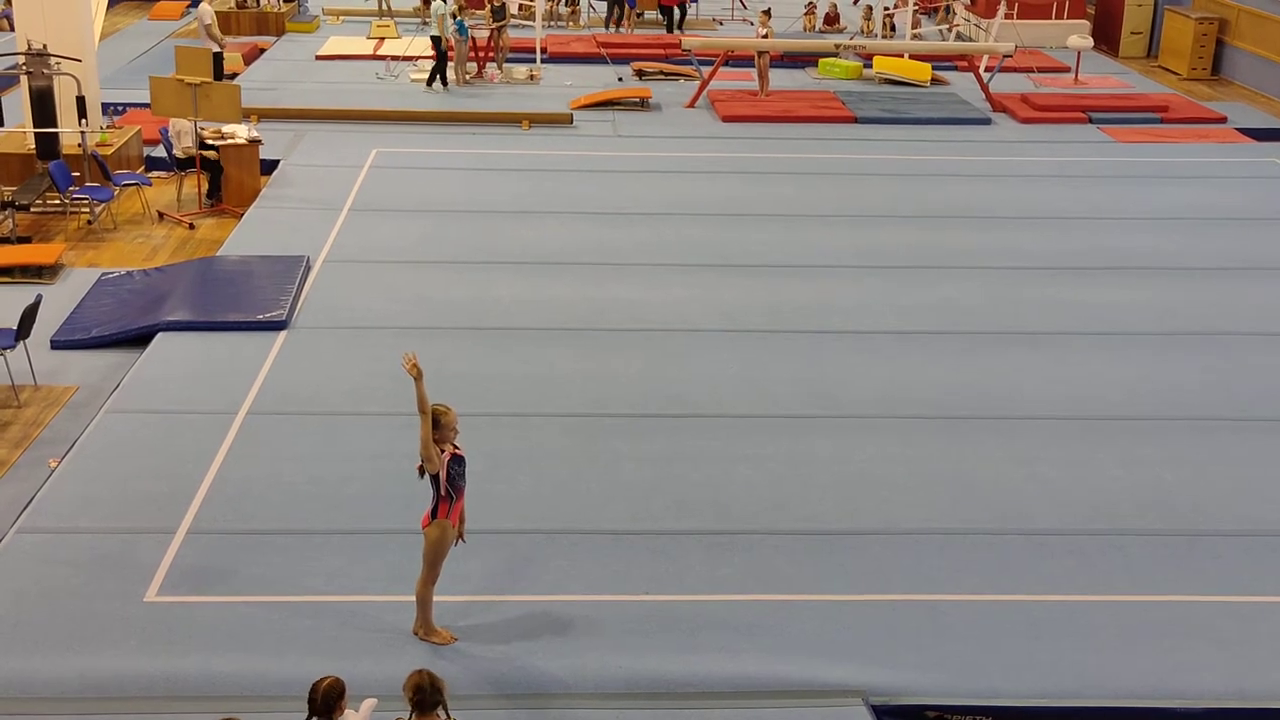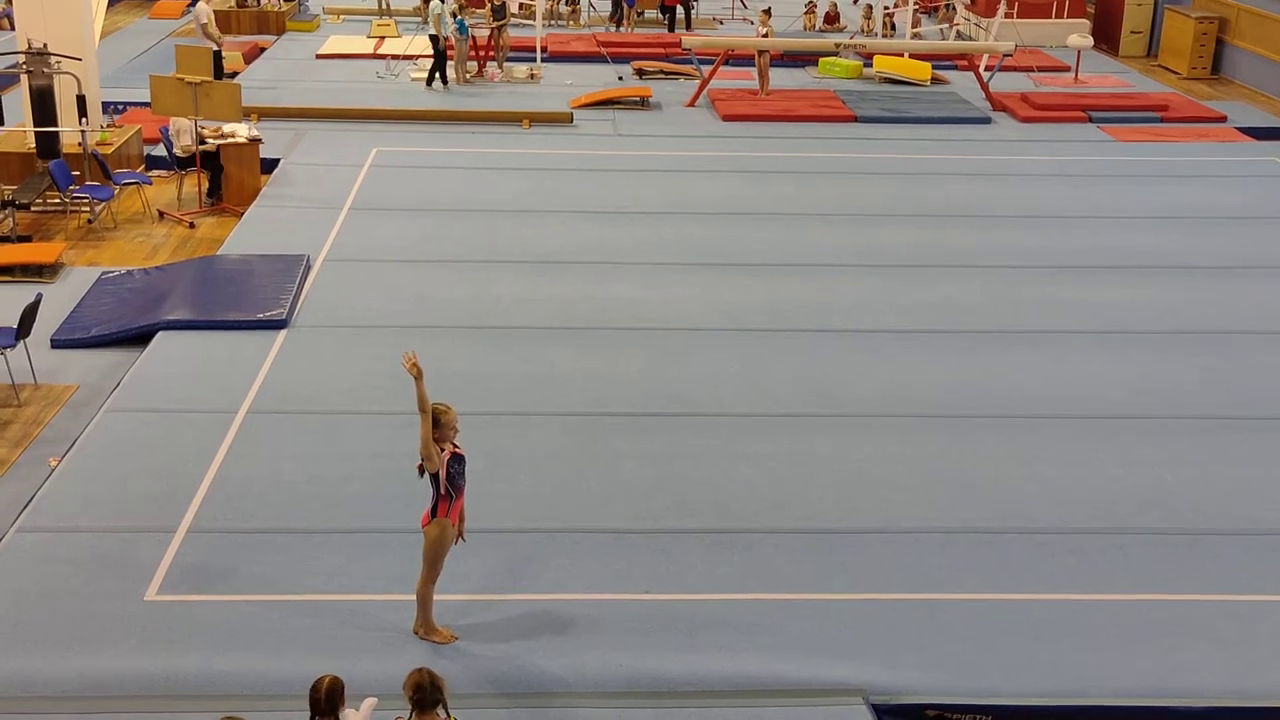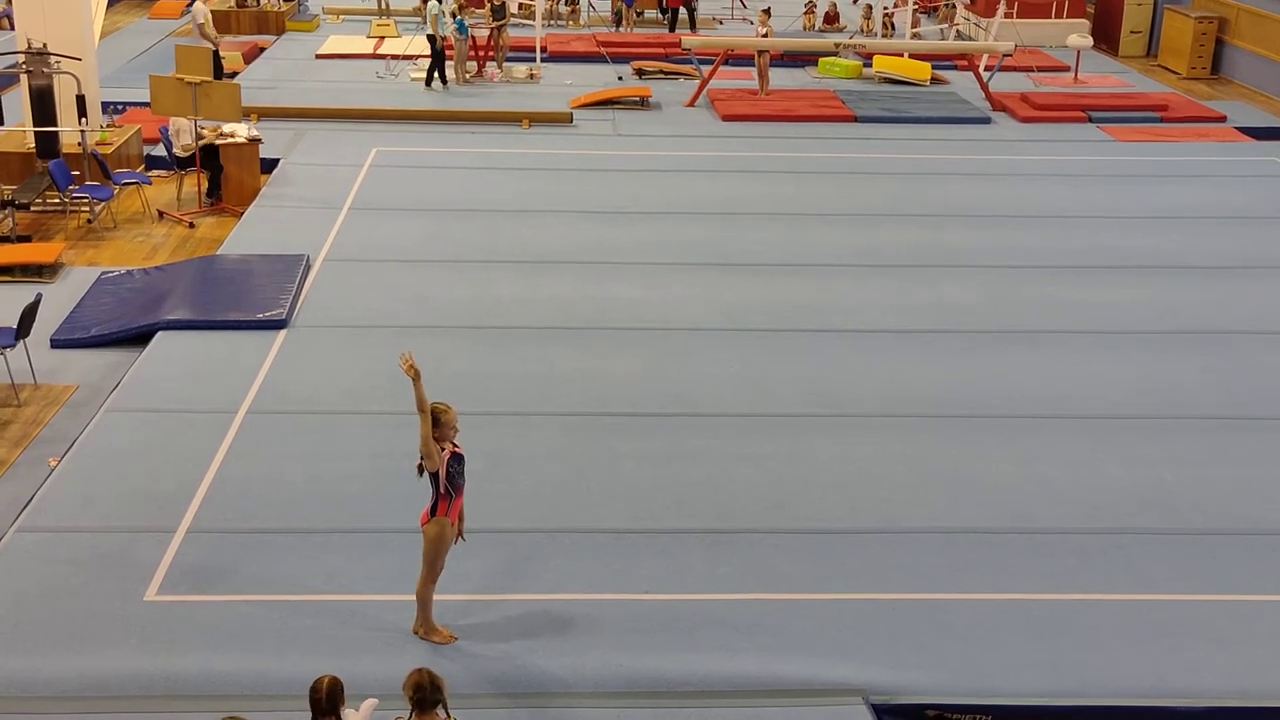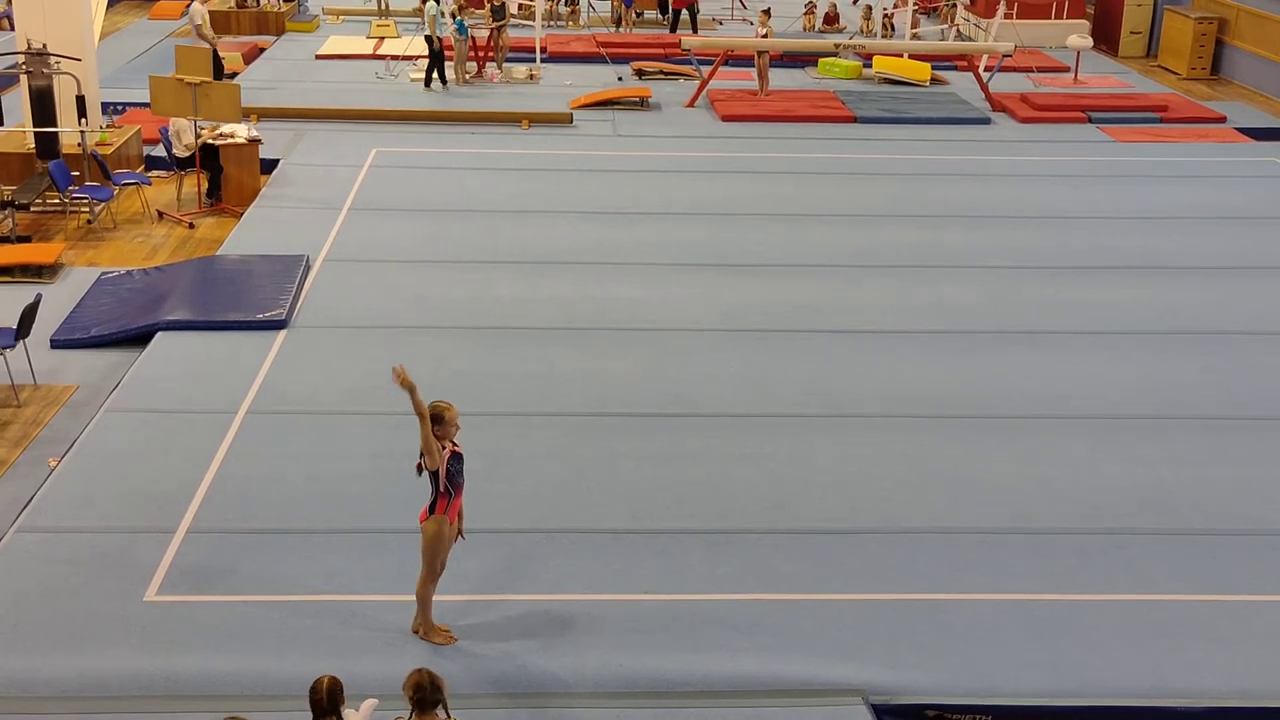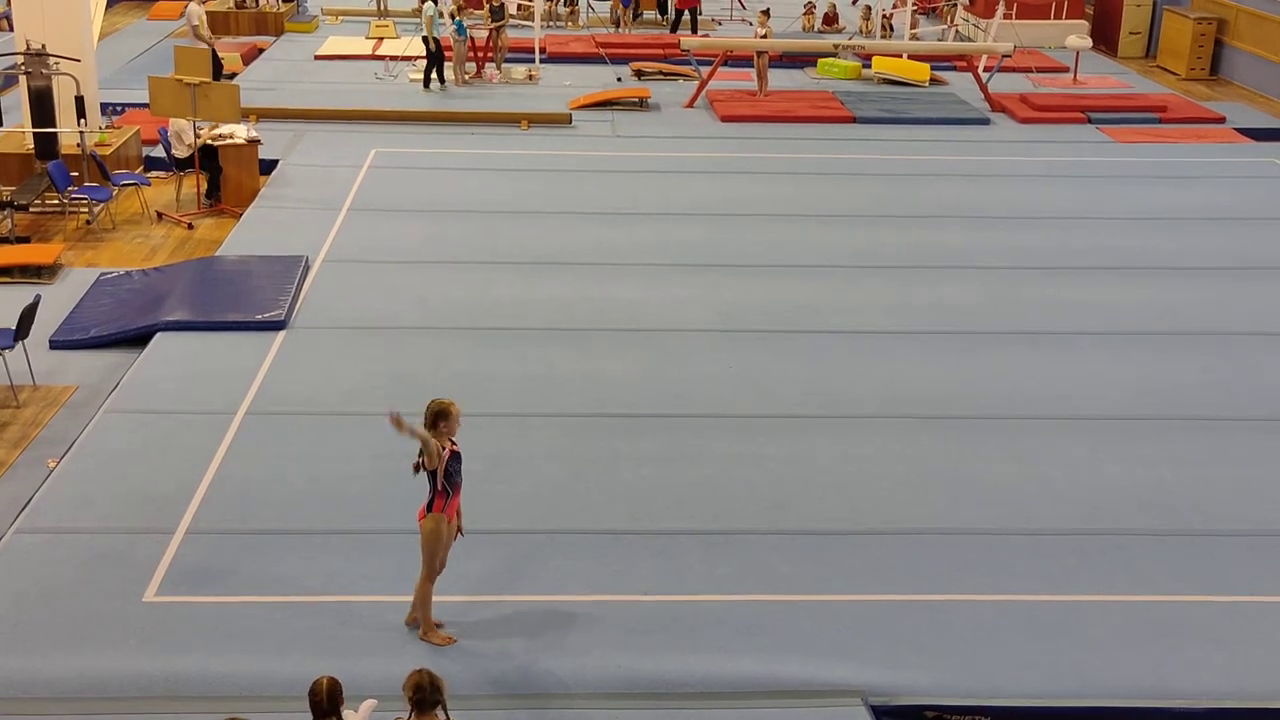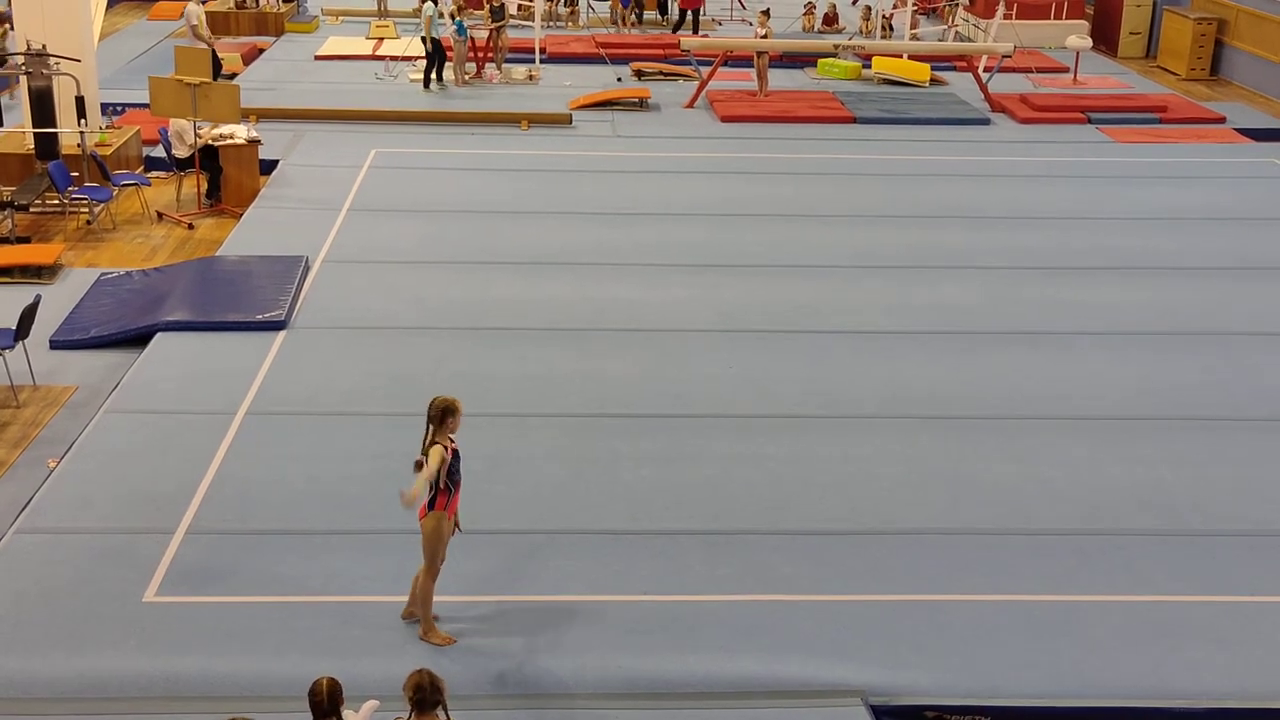
dt=0.1s
person 1, frame 1
left shoulder: (455, 451)
right shoulder: (432, 455)
right elbow: (424, 414)
left wrist: (461, 522)
right wrist: (418, 381)
left hip: (449, 521)
right hip: (437, 523)
left knee: (432, 575)
right knee: (429, 576)
left ankle: (422, 623)
right ankle: (426, 628)
person 1, frame 2
left shoulder: (455, 450)
right shoulder: (433, 455)
right elbow: (424, 414)
left wrist: (460, 520)
right wrist: (418, 379)
left hip: (450, 519)
right hip: (438, 521)
left knee: (433, 573)
right knee: (429, 575)
left ankle: (423, 622)
right ankle: (426, 628)
person 1, frame 3
left shoulder: (455, 449)
right shoulder: (433, 454)
right elbow: (423, 414)
left wrist: (460, 520)
right wrist: (416, 381)
left hip: (449, 518)
right hip: (437, 521)
left knee: (435, 572)
right knee: (429, 574)
left ankle: (422, 622)
right ankle: (426, 627)
person 1, frame 4
left shoulder: (454, 449)
right shoulder: (433, 452)
right elbow: (424, 418)
left wrist: (458, 520)
right wrist: (412, 392)
left hip: (449, 517)
right hip: (436, 519)
left knee: (437, 569)
right knee: (430, 572)
left ankle: (422, 621)
right ankle: (427, 627)
person 1, frame 5
left shoulder: (452, 445)
right shoulder: (433, 449)
right elbow: (424, 436)
left wrist: (458, 517)
right wrist: (409, 429)
left hip: (447, 514)
right hip: (435, 516)
left knee: (437, 566)
right knee: (429, 572)
left ankle: (416, 614)
right ankle: (426, 628)
person 1, frame 6
left shoulder: (450, 442)
right shoulder: (438, 450)
right elbow: (429, 471)
left wrist: (454, 514)
right wrist: (416, 490)
left hip: (442, 510)
right hip: (435, 513)
left knee: (433, 564)
right knee: (431, 569)
left ankle: (412, 609)
right ankle: (427, 628)
